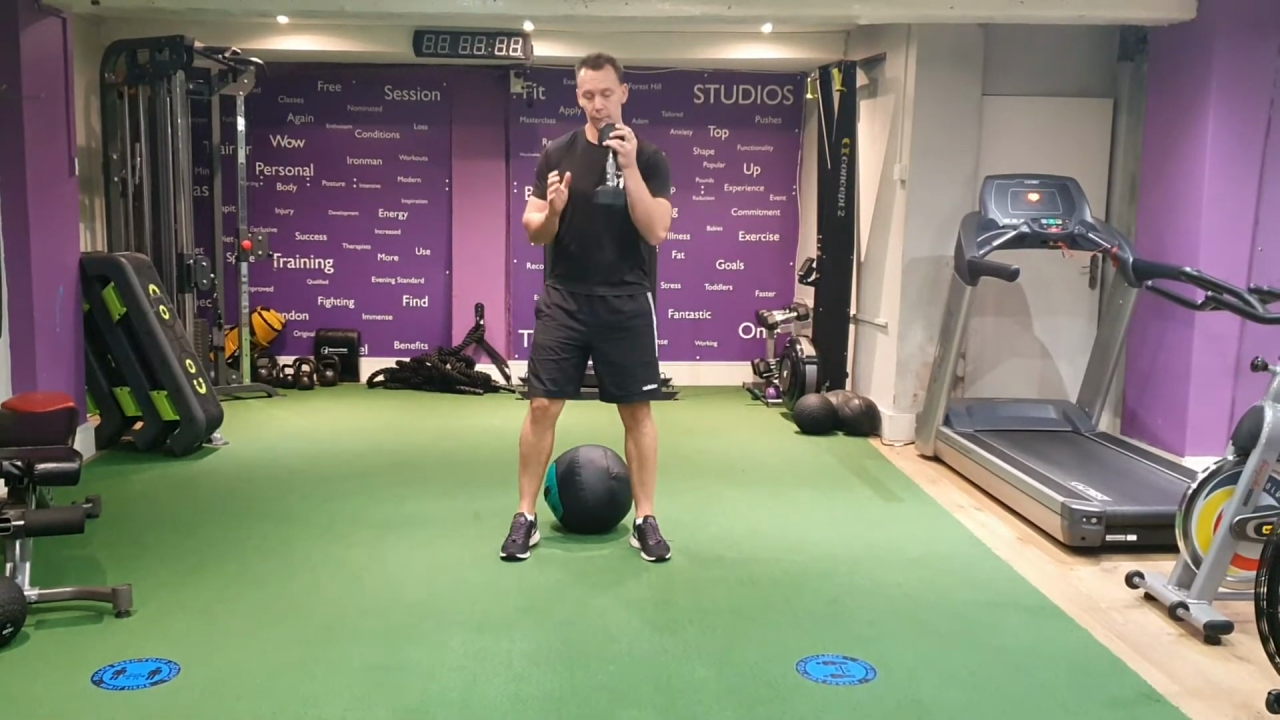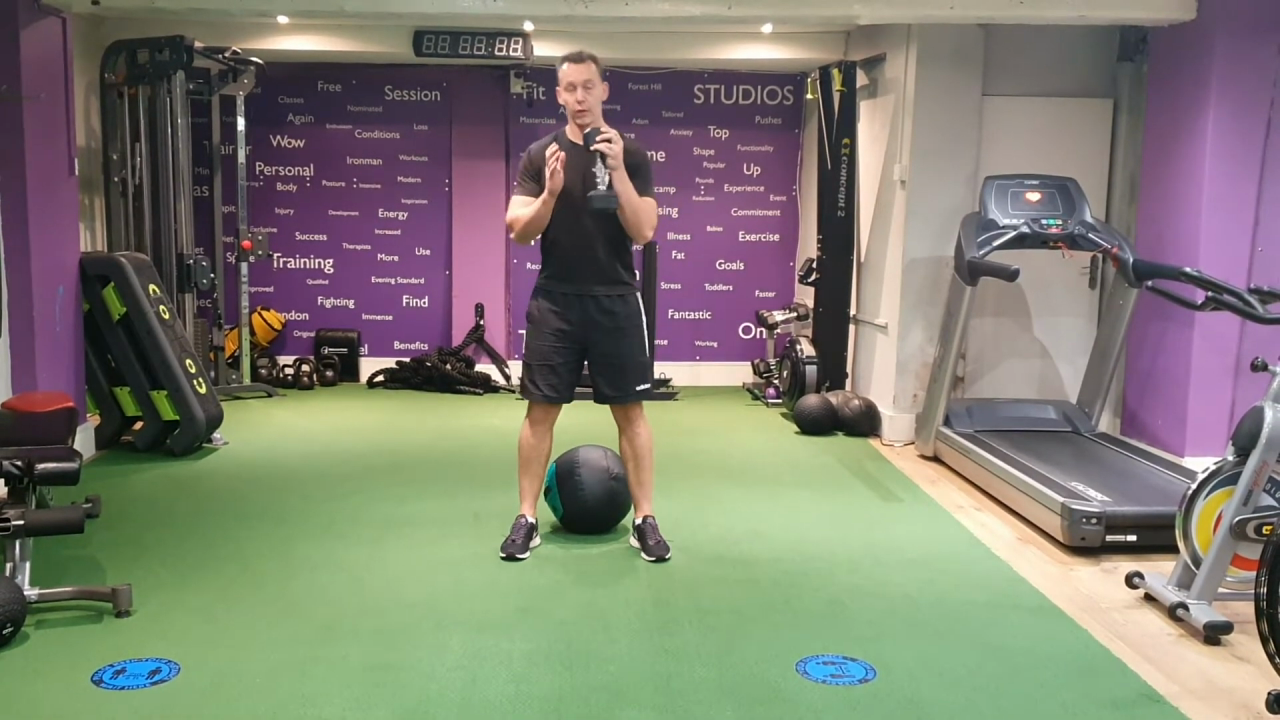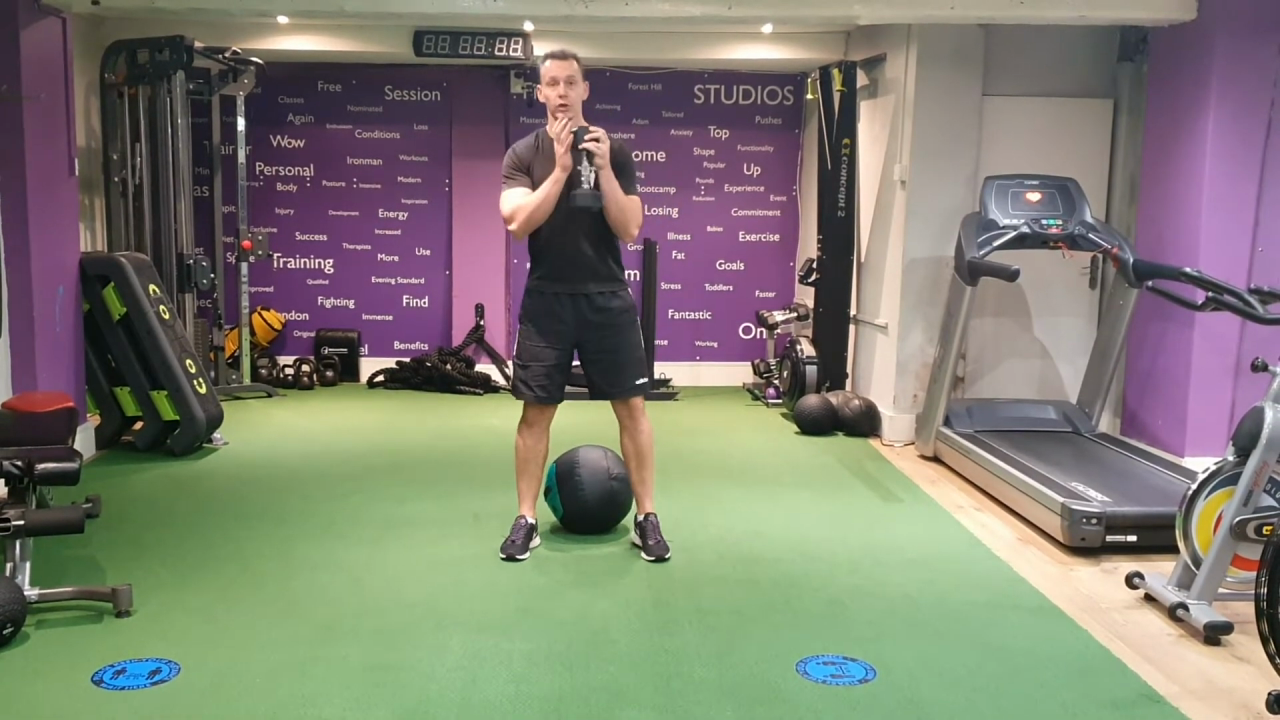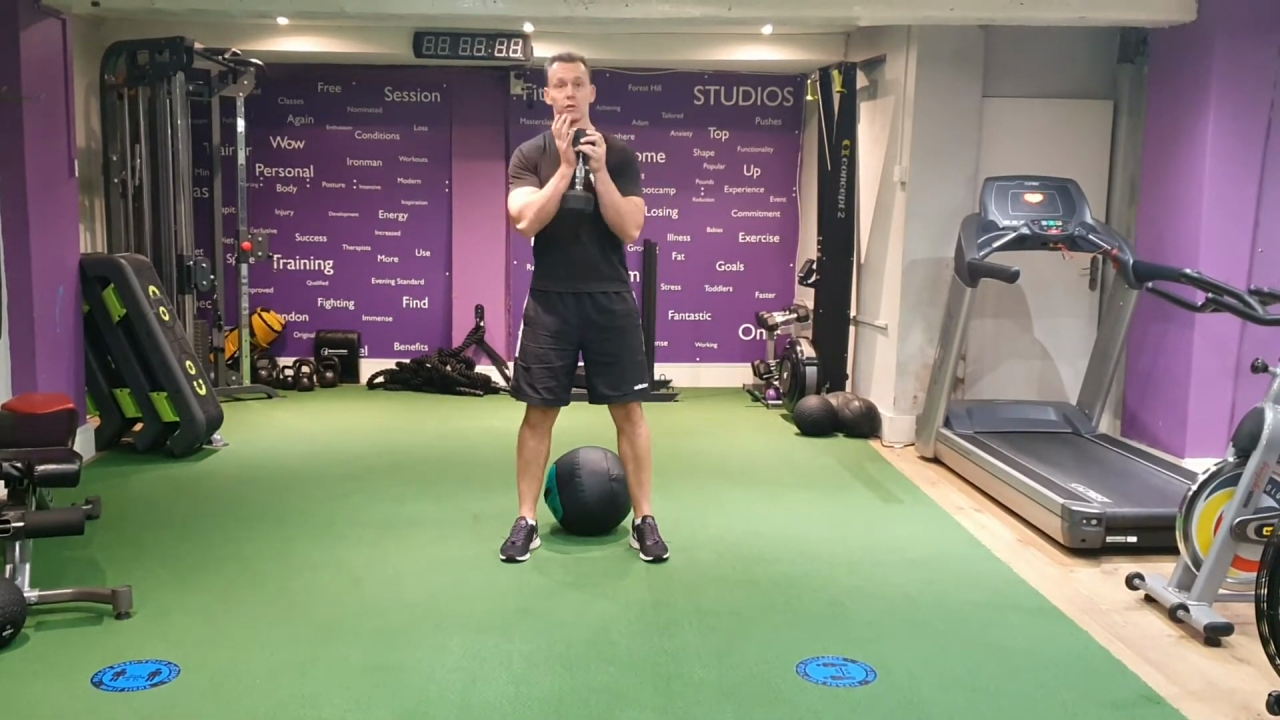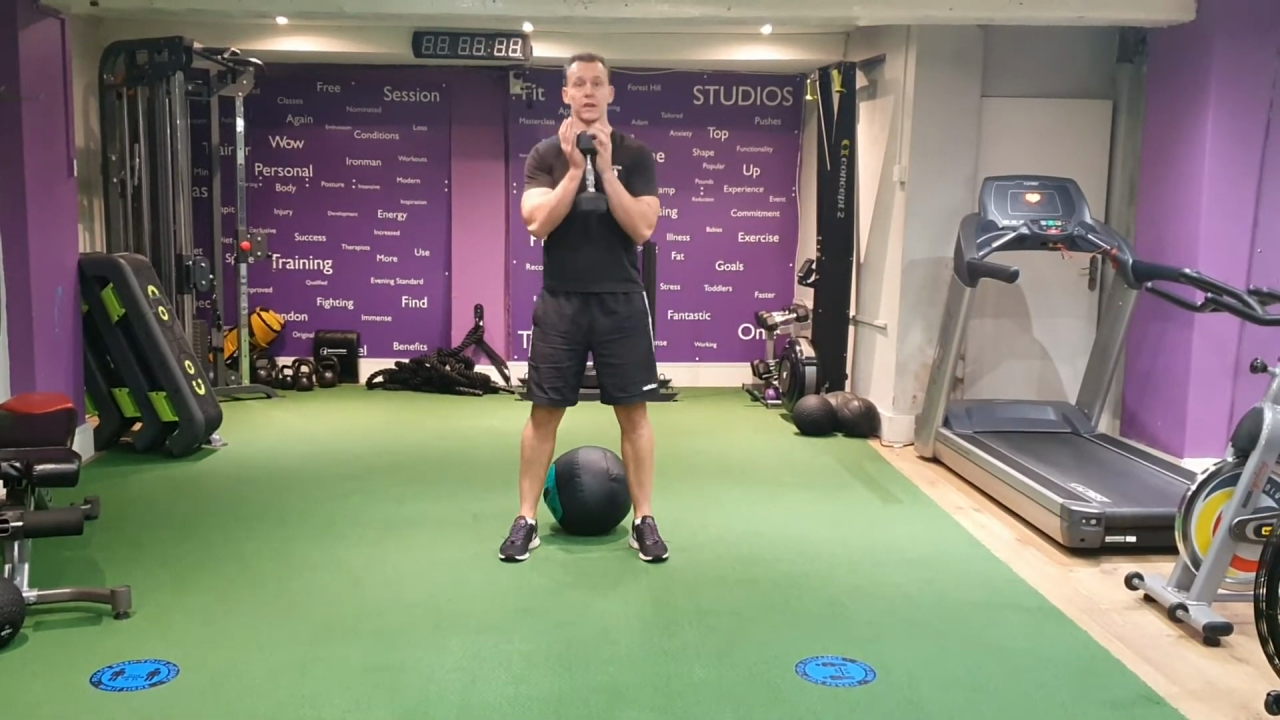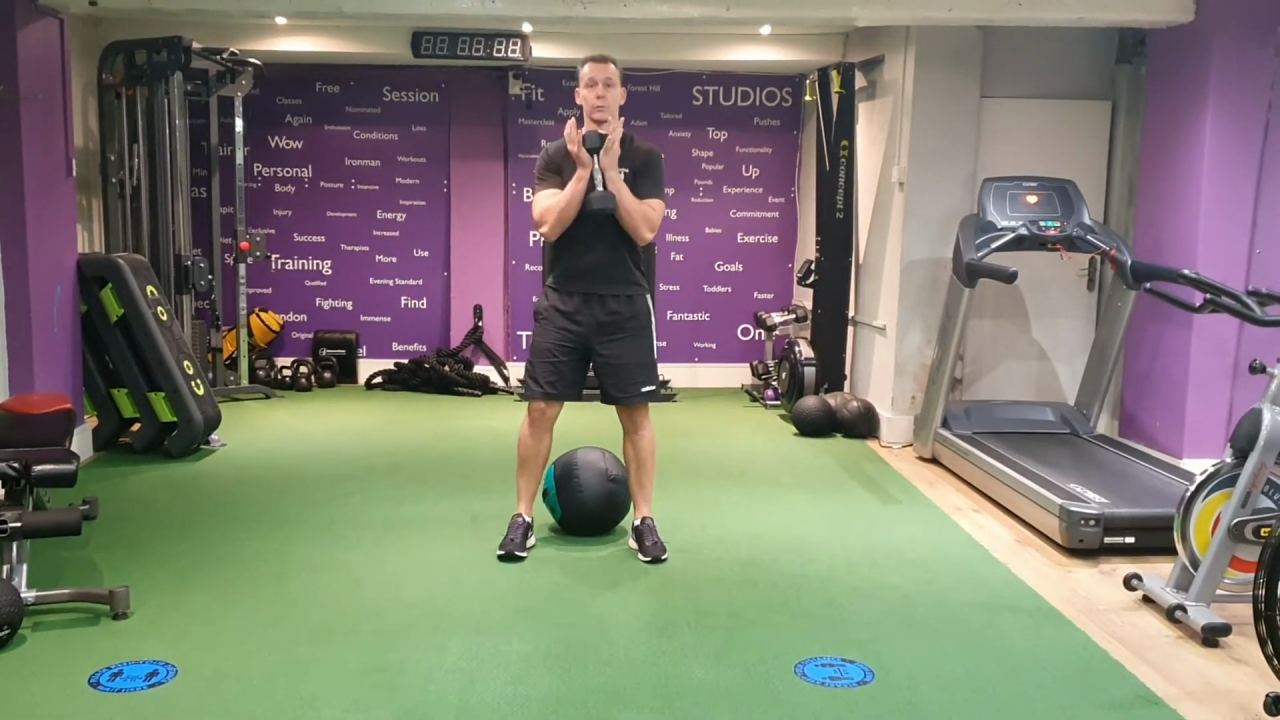
dt=0.2s
person 1, frame 1
left shoulder: (649, 157)
right shoulder: (557, 153)
left elbow: (656, 232)
right elbow: (533, 232)
left wrist: (629, 166)
right wrist: (552, 209)
left hip: (626, 301)
right hip: (564, 299)
left knee: (637, 410)
right knee: (542, 407)
left ankle: (645, 520)
right ankle: (526, 517)
person 1, frame 2
left shoulder: (632, 154)
right shoulder: (540, 154)
left elbow: (644, 231)
right elbow: (518, 231)
left wrist: (616, 169)
right wrist: (550, 193)
left hip: (615, 300)
right hip: (554, 301)
left knee: (630, 411)
right knee: (541, 411)
left ankle: (644, 520)
right ankle: (527, 519)
person 1, frame 3
left shoulder: (615, 153)
right shoulder: (524, 153)
left elbow: (629, 229)
right elbow: (517, 223)
left wrist: (603, 167)
right wrist: (561, 169)
left hip: (607, 297)
right hip: (546, 299)
left knee: (632, 406)
right knee: (536, 411)
left ankle: (646, 518)
right ankle: (526, 520)
person 1, frame 4
left shoulder: (619, 154)
right shoulder: (531, 153)
left elbow: (631, 230)
right elbow: (526, 222)
left wrist: (600, 170)
right wrist: (566, 165)
left hip: (611, 298)
right hip: (551, 300)
left knee: (629, 410)
right knee: (539, 412)
left ankle: (643, 520)
right ankle: (526, 521)
person 1, frame 5
left shoulder: (635, 154)
right shoulder: (546, 153)
left elbow: (643, 228)
right elbow: (537, 224)
left wrist: (605, 169)
right wrist: (574, 168)
left hip: (621, 299)
right hip: (561, 300)
left knee: (634, 411)
right knee: (545, 411)
left ankle: (643, 520)
right ankle: (526, 519)
person 1, frame 6
left shoulder: (645, 156)
right shoulder: (555, 155)
left elbow: (646, 231)
right elbow: (548, 226)
left wrist: (611, 171)
right wrist: (582, 169)
left hip: (624, 302)
right hip: (563, 300)
left knee: (636, 412)
right knee: (541, 409)
left ankle: (643, 521)
right ankle: (523, 518)
